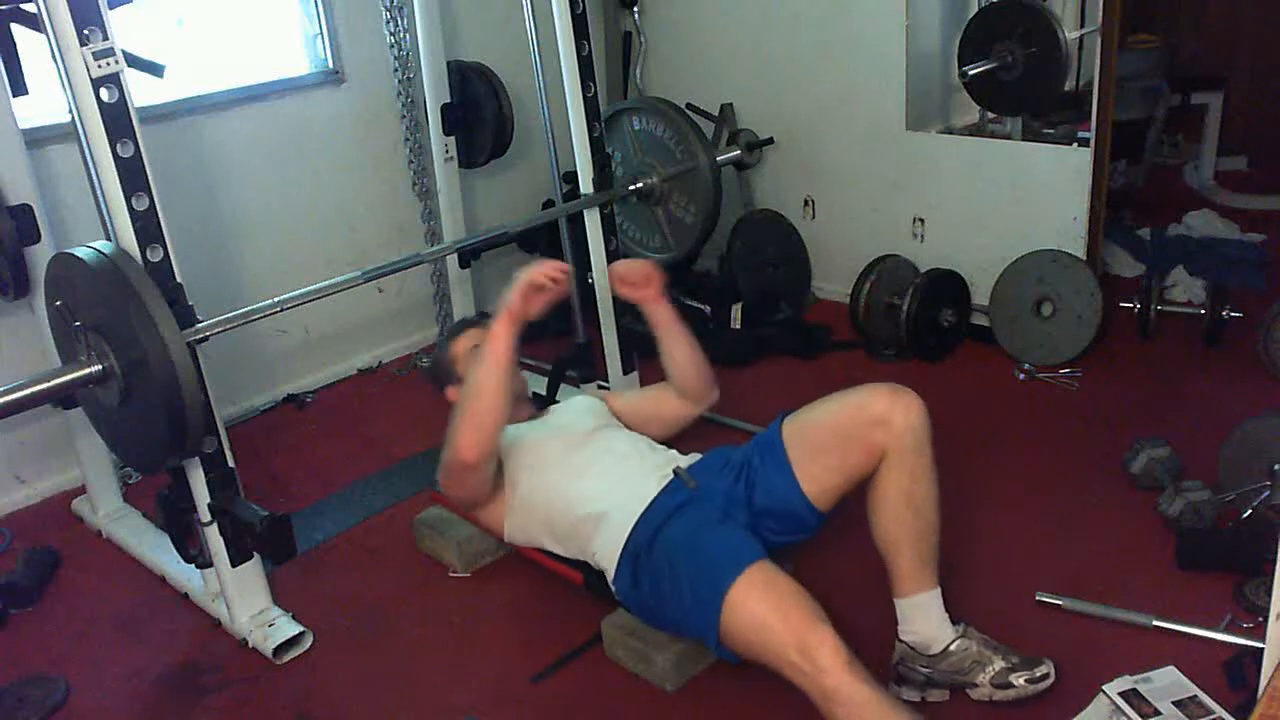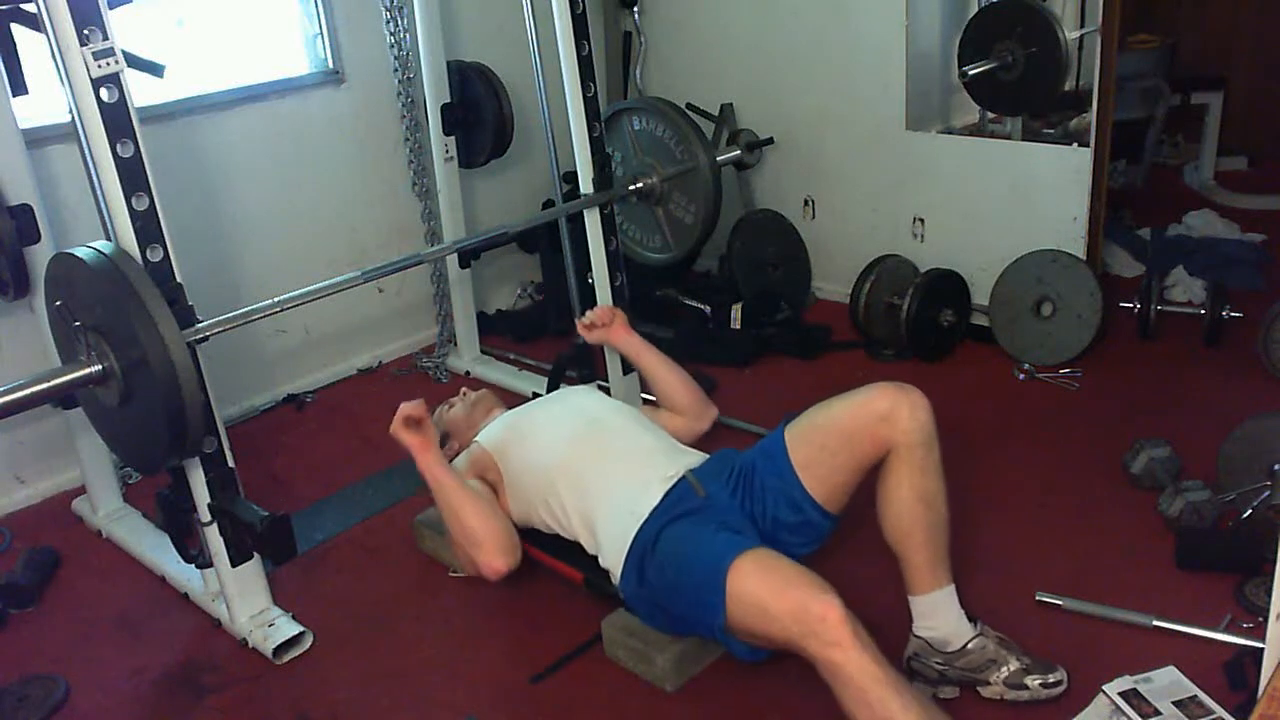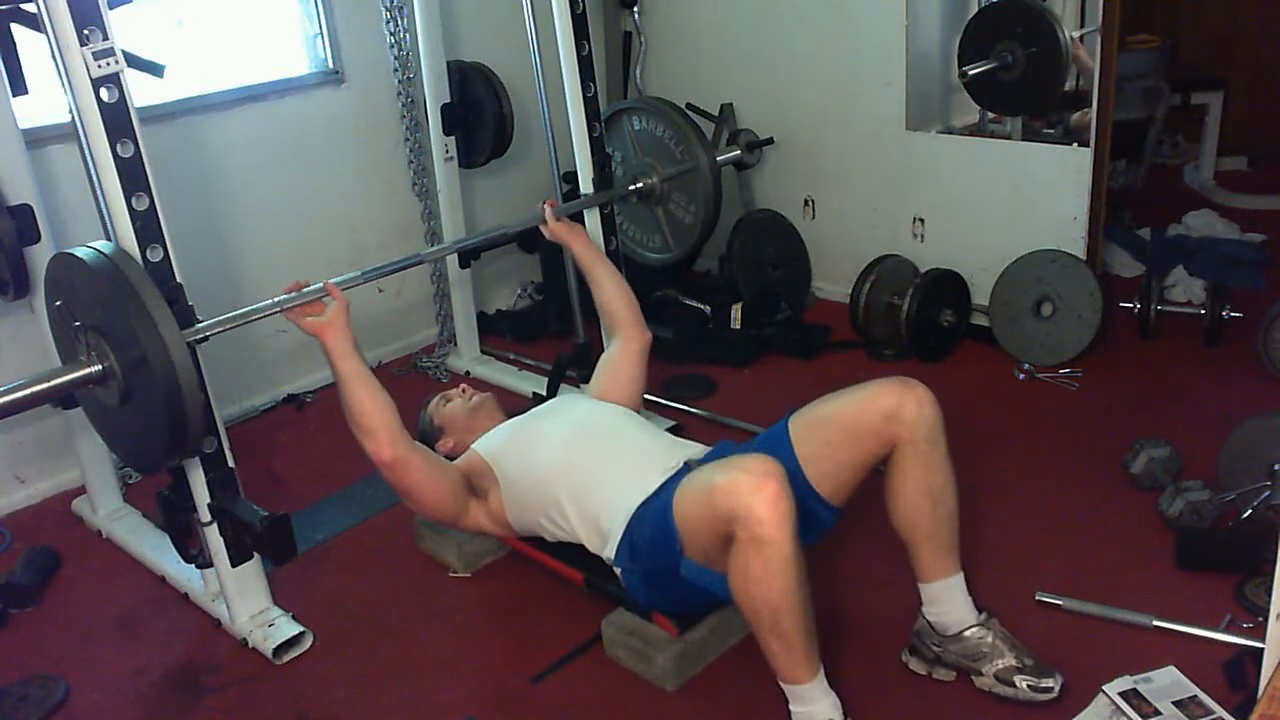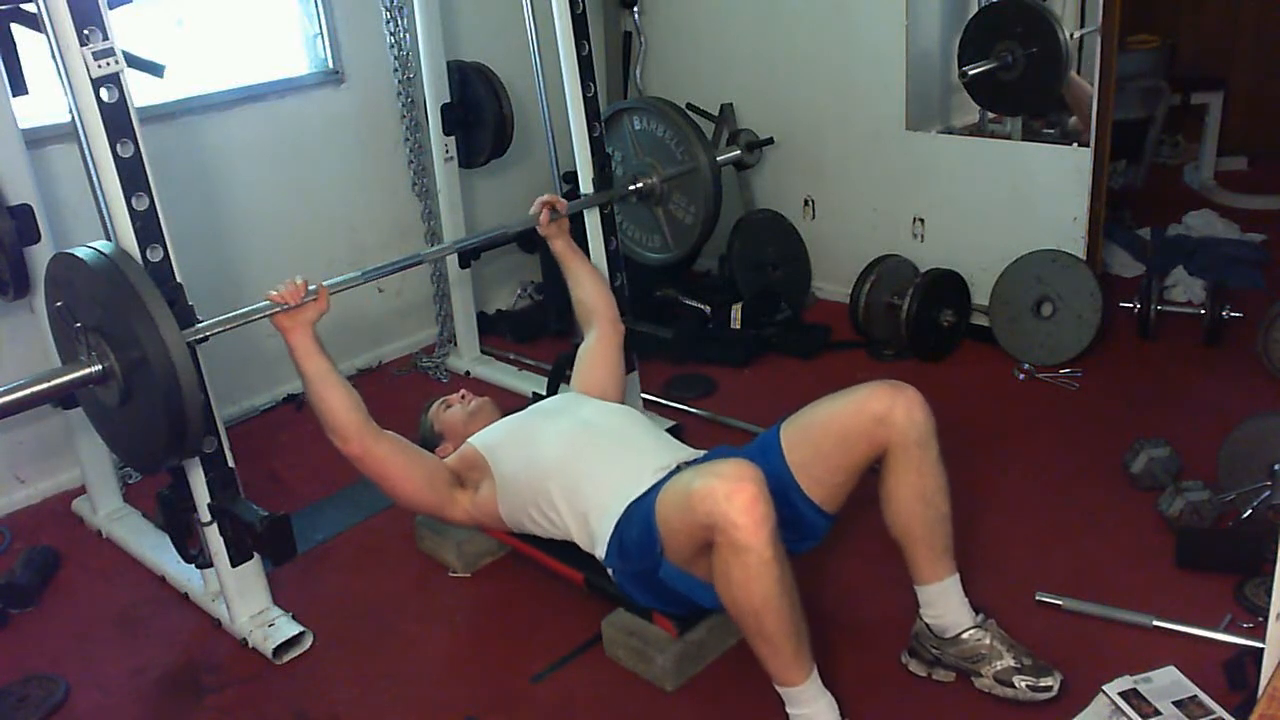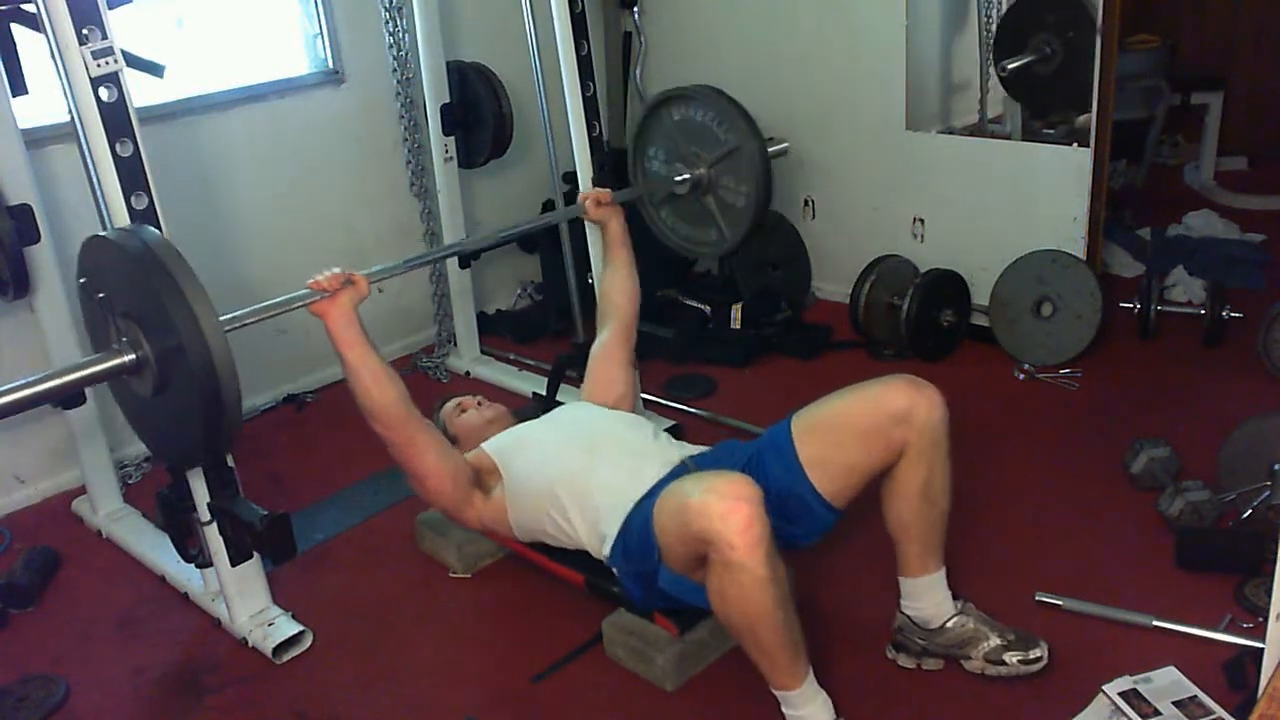
dt=1s
person 1, frame 1
left shoulder: (579, 407)
right shoulder: (469, 472)
left elbow: (695, 396)
right elbow: (467, 453)
left wrist: (656, 305)
right wrist: (507, 319)
left hip: (716, 480)
right hip: (652, 539)
left knee: (892, 410)
right knee: (820, 655)
left ankle: (929, 645)
person 1, frame 2
left shoulder: (568, 407)
right shoulder: (473, 465)
left elbow: (697, 414)
right elbow: (495, 556)
left wrist: (623, 338)
right wrist: (424, 456)
left hip: (725, 481)
right hip: (659, 537)
left knee: (898, 409)
right knee: (824, 620)
left ankle: (942, 643)
person 1, frame 3
left shoulder: (578, 407)
right shoulder: (471, 483)
left elbow: (631, 332)
right elbow: (388, 450)
left wrist: (577, 242)
right wrist: (337, 338)
left hip: (714, 472)
right hip: (654, 533)
left knee: (905, 405)
right knee: (758, 489)
left ankle: (949, 626)
person 1, frame 4
left shoulder: (569, 406)
right shoulder: (468, 478)
left elbow: (606, 326)
right elbow: (359, 439)
left wrist: (560, 240)
right wrist: (301, 335)
left hip: (714, 482)
right hip: (649, 532)
left knee: (896, 409)
right knee: (737, 494)
left ankle: (947, 629)
person 1, frame 5
left shoulder: (582, 413)
right shoulder: (478, 482)
left elbow: (617, 328)
right elbow: (397, 425)
left wrist: (612, 226)
right wrist: (342, 319)
left hip: (723, 466)
right hip: (650, 529)
left knee: (913, 406)
right knee: (732, 511)
left ankle: (929, 618)
